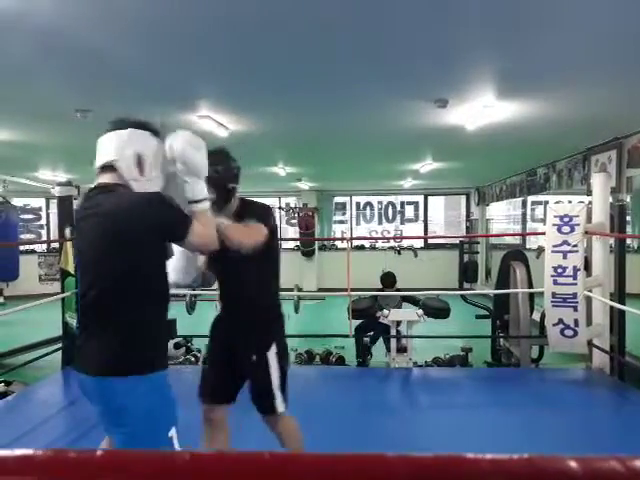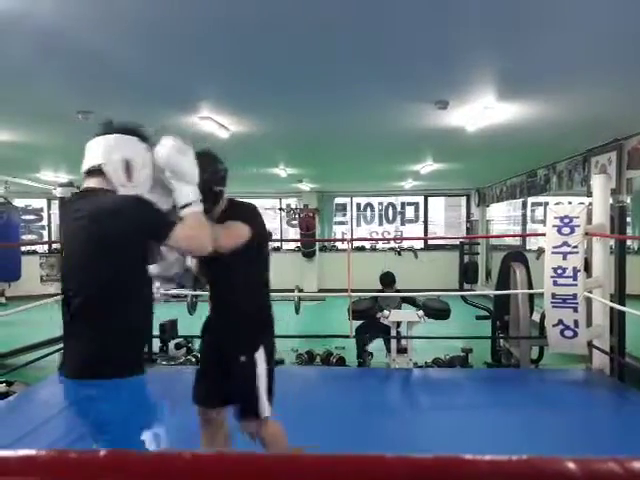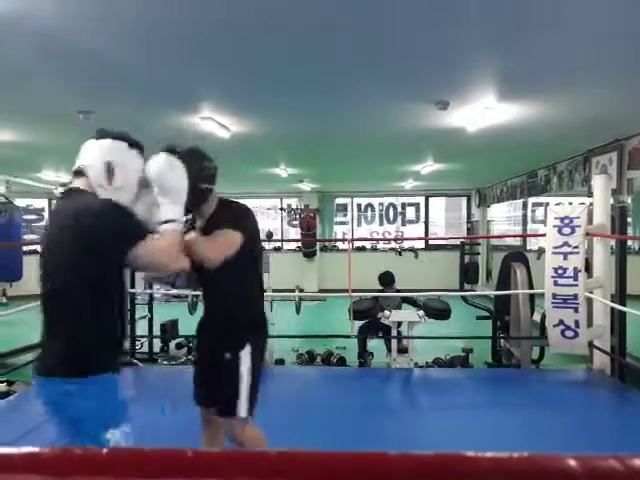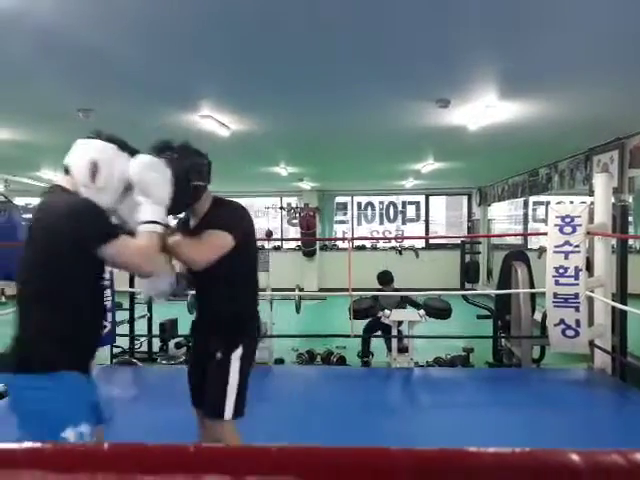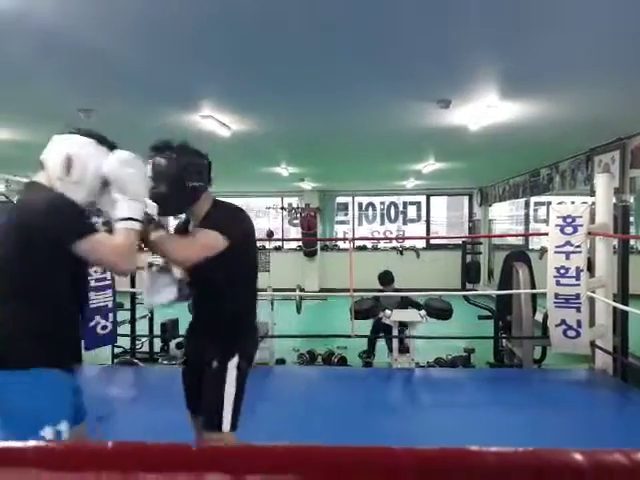
dt=0.1s
person 1, frame 1
left shoulder: (88, 209)
right shoulder: (146, 207)
right elbow: (208, 240)
right wrist: (196, 180)
left hip: (92, 365)
right hip: (129, 369)
left knee: (122, 440)
person 1, frame 2
left shoulder: (75, 210)
right shoulder: (128, 210)
right elbow: (201, 243)
right wrist: (186, 185)
left hip: (82, 368)
right hip: (110, 372)
left knee: (117, 443)
person 1, frame 3
left shoulder: (69, 211)
right shoulder: (102, 214)
right elbow: (172, 260)
right wrist: (172, 201)
left hip: (80, 368)
right hip: (79, 375)
person 1, frame 4
left shoulder: (57, 209)
right shoulder: (77, 211)
right elbow: (145, 262)
right wrist: (153, 203)
left hip: (58, 365)
right hip: (47, 373)
left knee: (93, 446)
person 1, frame 5
left shoulder: (39, 209)
right shoulder: (50, 208)
right elbow: (122, 260)
right wrist: (130, 200)
left hip: (47, 363)
right hip: (26, 371)
left knee: (74, 444)
person 2, frame 1
left shoulder: (258, 214)
left elbow: (243, 242)
right wrist: (188, 272)
left hip: (262, 329)
right hip: (227, 326)
left knee: (273, 413)
right knee: (211, 411)
person 2, frame 2
left shoulder: (245, 214)
left elbow: (222, 243)
left hip: (251, 329)
right hip: (218, 326)
left knee: (255, 421)
right knee: (209, 413)
person 2, frame 3
left shoulder: (237, 215)
right shoulder: (193, 226)
left elbow: (211, 256)
left hip: (245, 330)
right hip: (212, 328)
left knee: (233, 421)
right knee: (209, 414)
person 2, frame 4
left shoulder: (231, 214)
right shoulder: (185, 225)
left elbow: (200, 258)
left hip: (236, 330)
right hip: (205, 328)
left knee: (218, 423)
right knee: (205, 416)
person 2, frame 5
left shoulder: (231, 217)
right shoulder: (185, 225)
left elbow: (185, 254)
left hip: (233, 338)
right hip: (201, 333)
left knee: (217, 433)
right knee: (200, 421)
